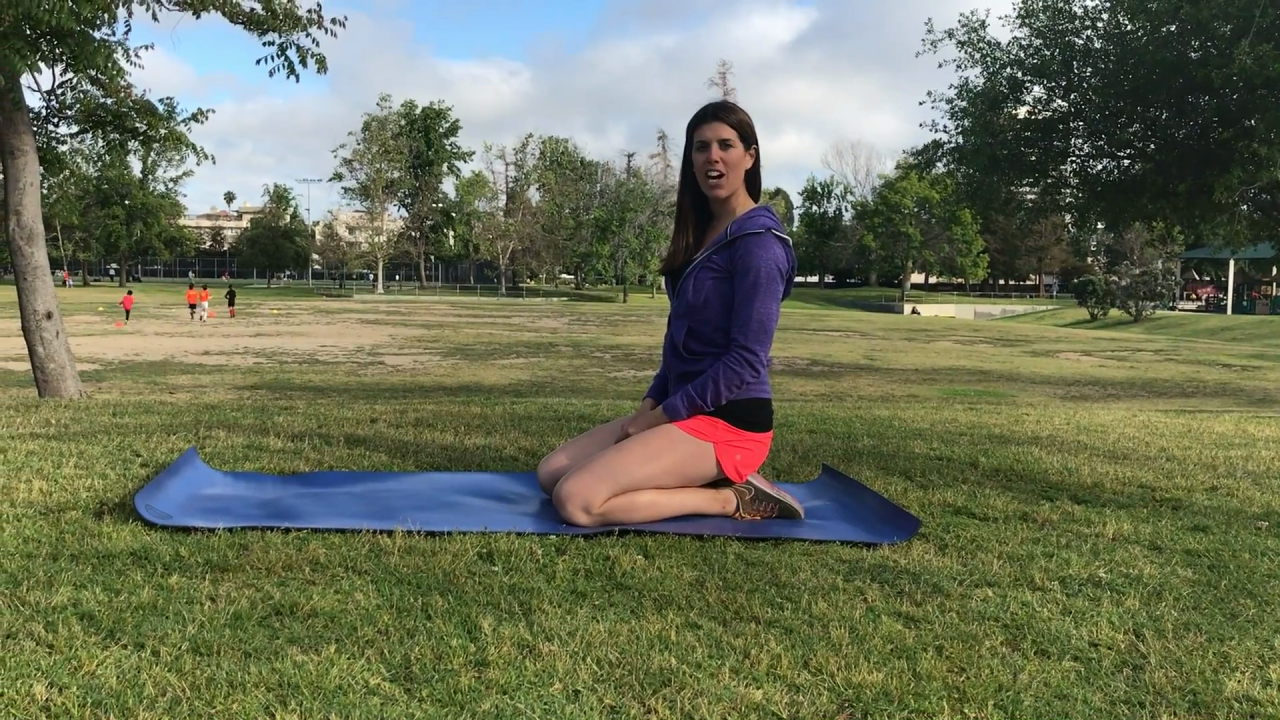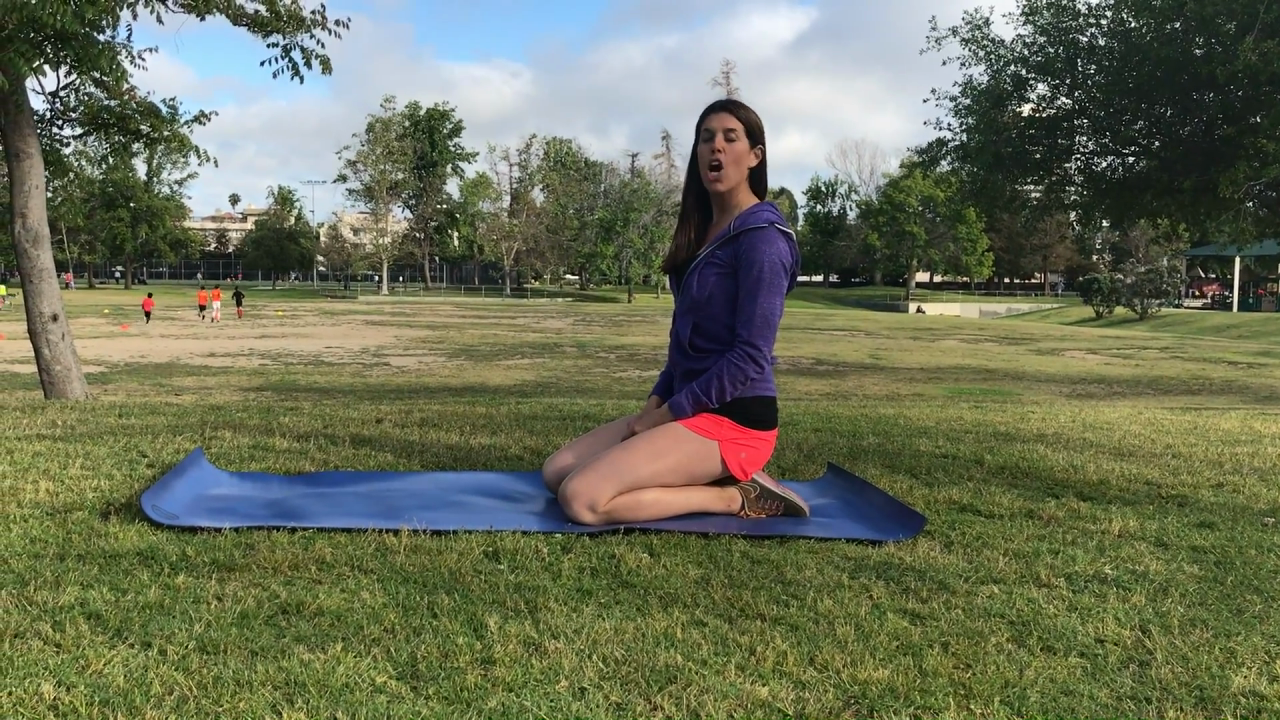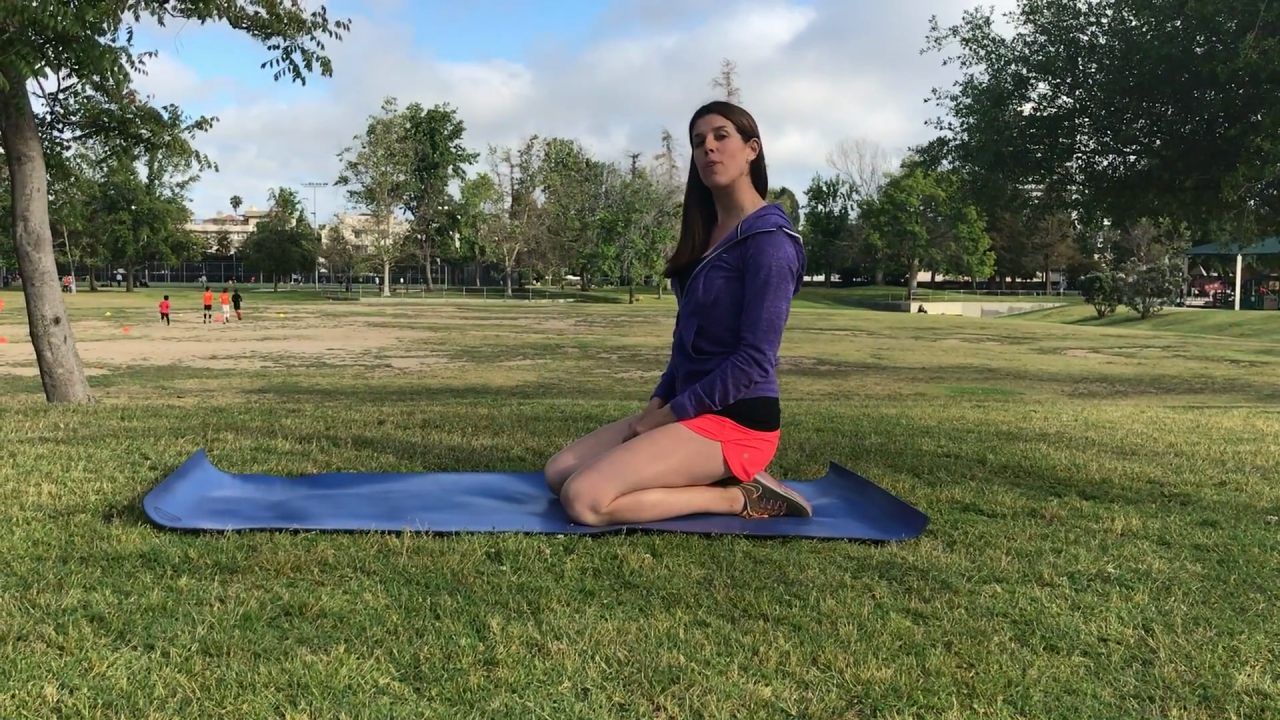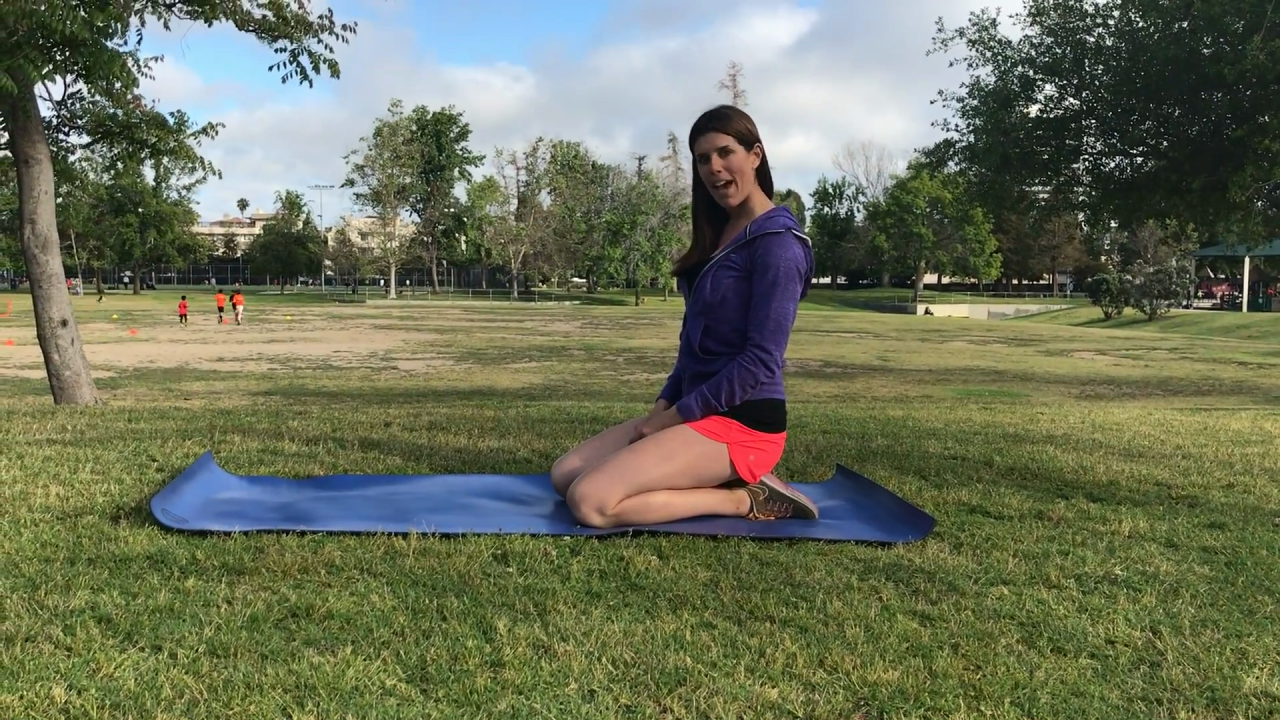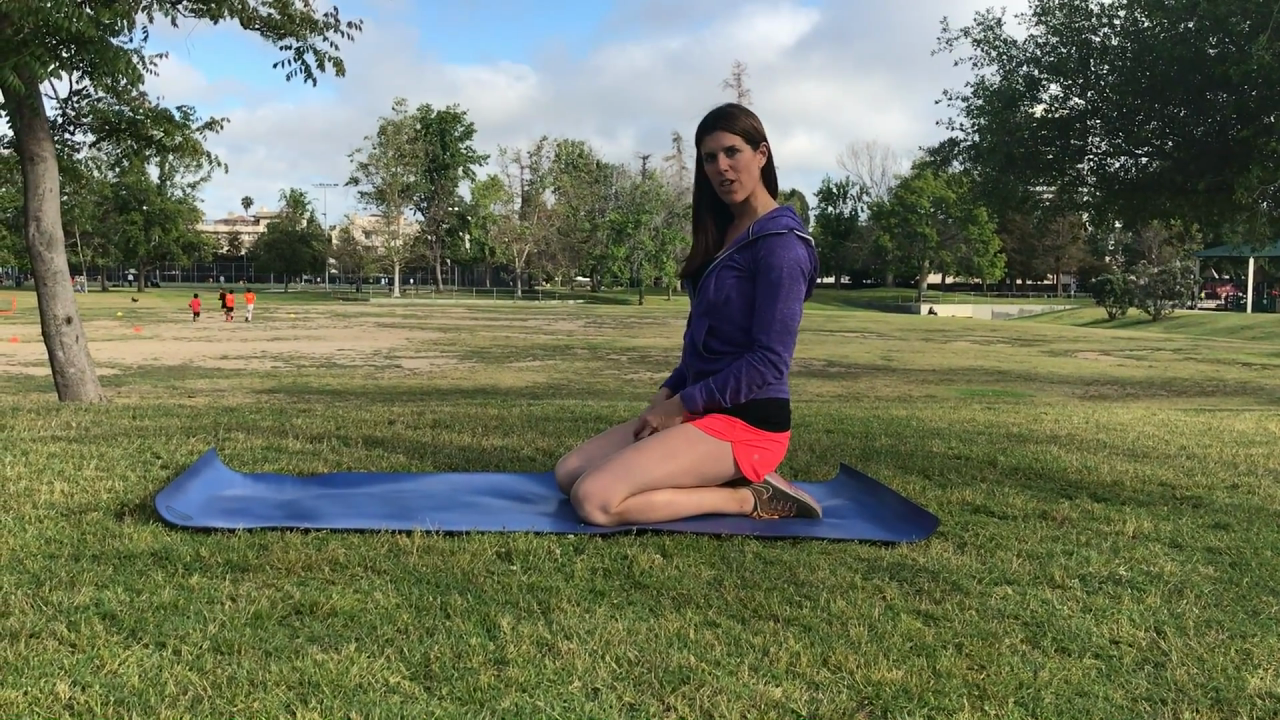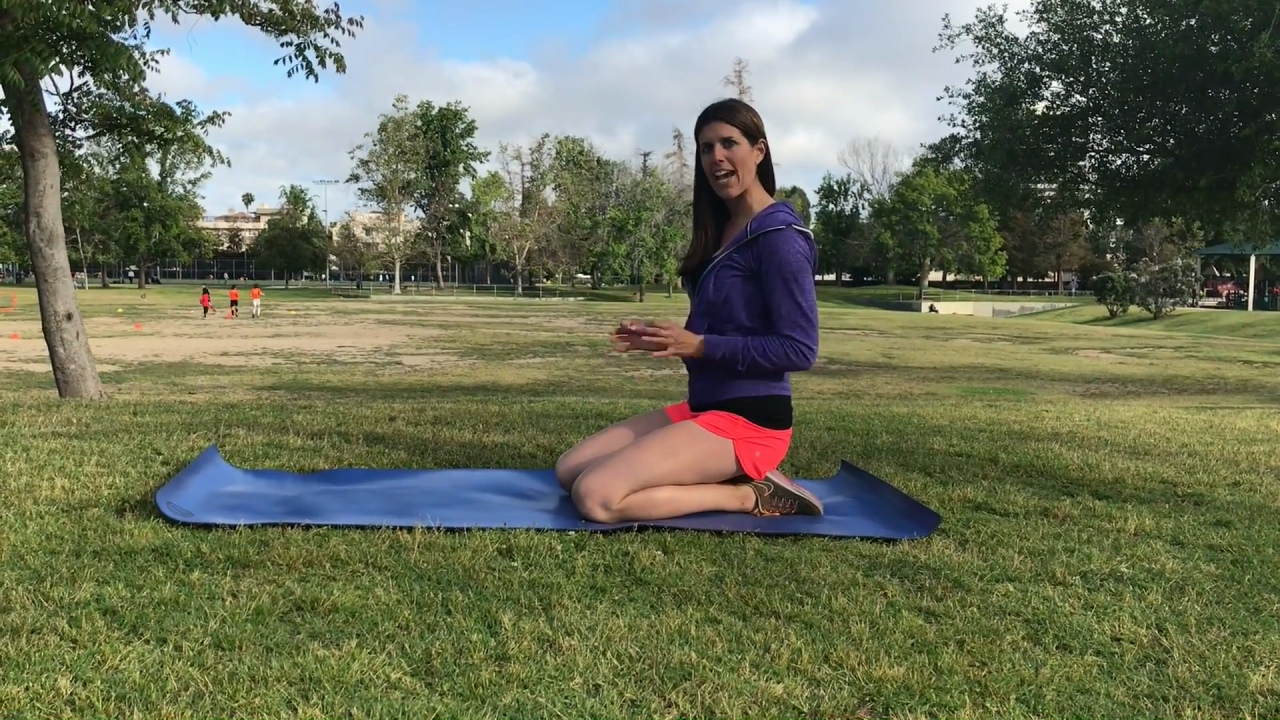
dt=0.5s
person 1, frame 1
left shoulder: (758, 242)
right shoulder: (700, 232)
left elbow: (746, 361)
left wrist: (660, 416)
right wrist: (649, 404)
left hip: (728, 420)
right hip: (684, 406)
left knee: (575, 500)
right knee: (551, 473)
left ankle: (731, 498)
right ankle: (716, 480)
person 1, frame 2
left shoulder: (761, 237)
right shoulder: (704, 230)
left elbow: (750, 356)
left wrist: (665, 414)
right wrist: (654, 402)
left hip: (733, 418)
right hip: (690, 405)
left knee: (581, 499)
right knee: (556, 471)
left ankle: (736, 496)
right ankle: (718, 480)
person 1, frame 3
left shoulder: (768, 240)
right shoulder: (707, 233)
left elbow: (755, 359)
left wrist: (667, 415)
right wrist: (656, 404)
left hip: (736, 419)
right hip: (692, 406)
left knee: (583, 499)
right knee: (558, 472)
left ankle: (738, 496)
right ankle: (726, 481)
person 1, frame 4
left shoulder: (777, 242)
right shoulder: (717, 235)
left elbow: (761, 360)
left wrist: (674, 416)
right wrist: (662, 405)
left hip: (742, 422)
right hip: (699, 409)
left knee: (590, 500)
right knee: (564, 473)
left ankle: (744, 498)
right ankle: (728, 483)
person 1, frame 5
left shoulder: (780, 242)
right shoulder: (722, 234)
left elbow: (771, 359)
left wrist: (678, 408)
right wrist: (666, 394)
left hip: (747, 421)
right hip: (704, 410)
left knee: (594, 499)
right knee: (568, 472)
left ankle: (748, 498)
right ankle: (736, 482)
person 1, frame 6
left shoulder: (779, 237)
right shoulder: (721, 230)
left elbow: (798, 348)
left wrist: (698, 345)
right wrist: (660, 339)
left hip: (750, 420)
right hip: (703, 406)
left knee: (595, 496)
right knee: (569, 469)
left ankle: (750, 495)
right ankle: (733, 480)
